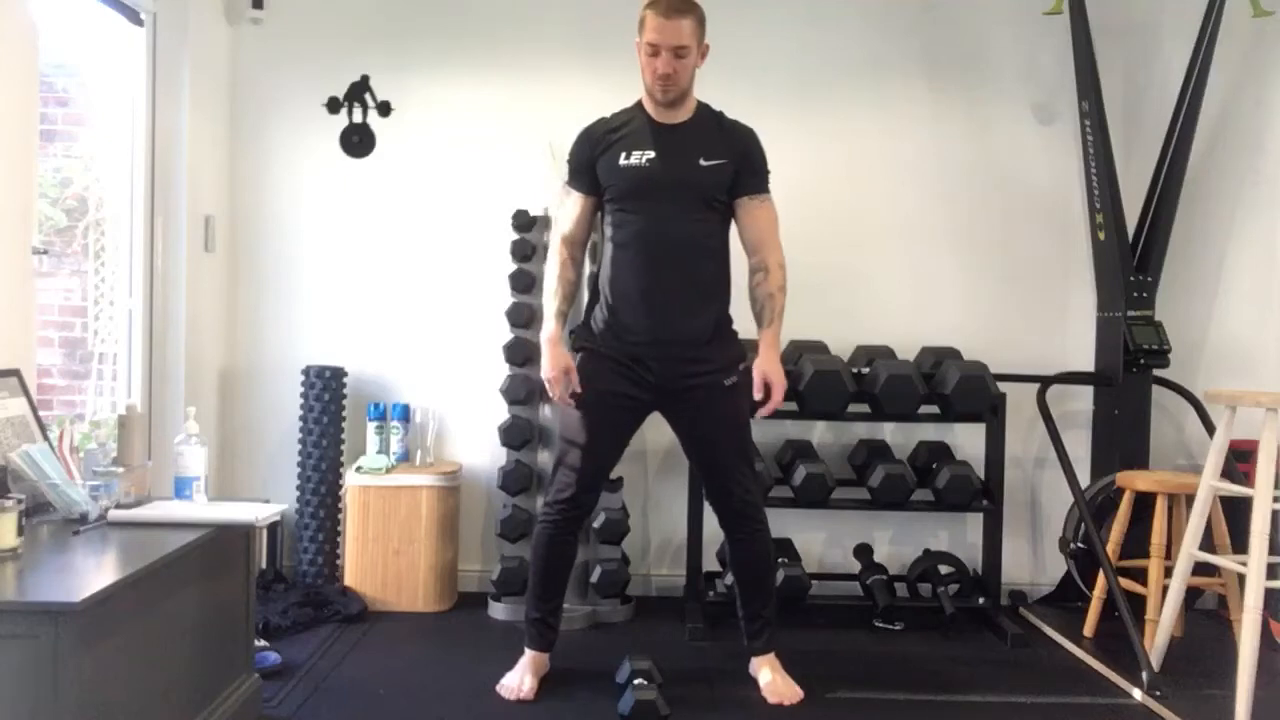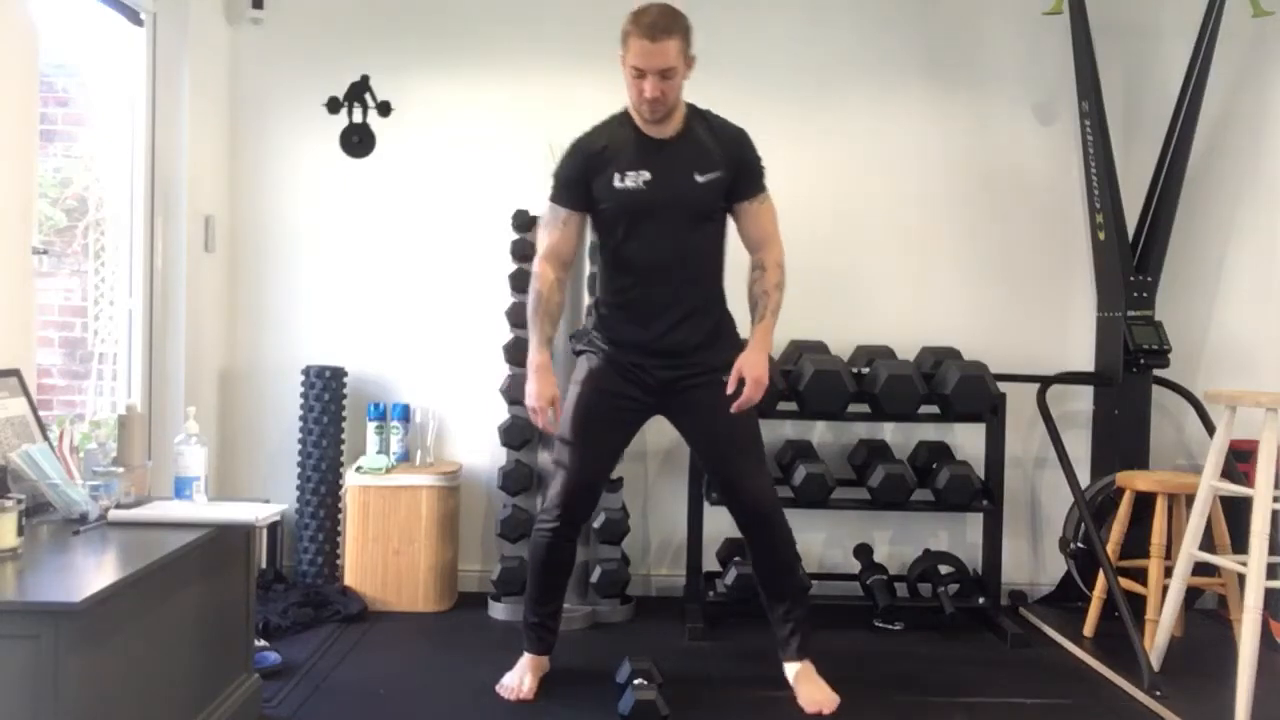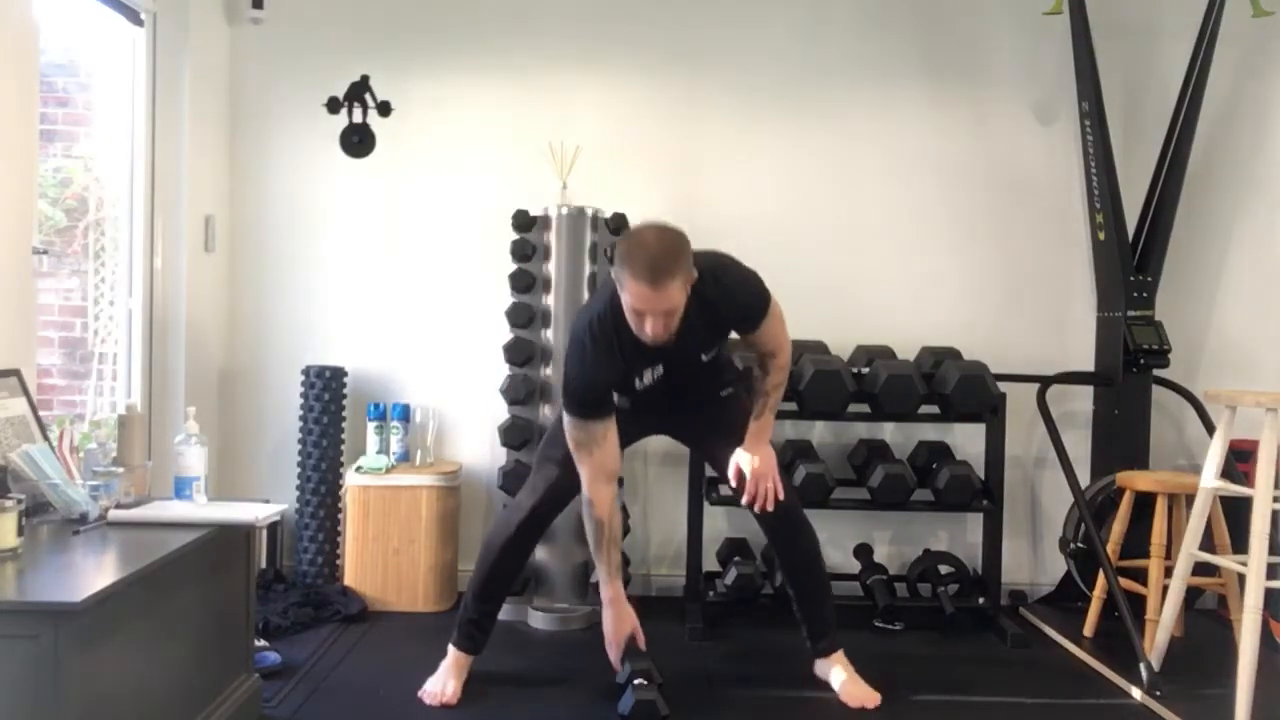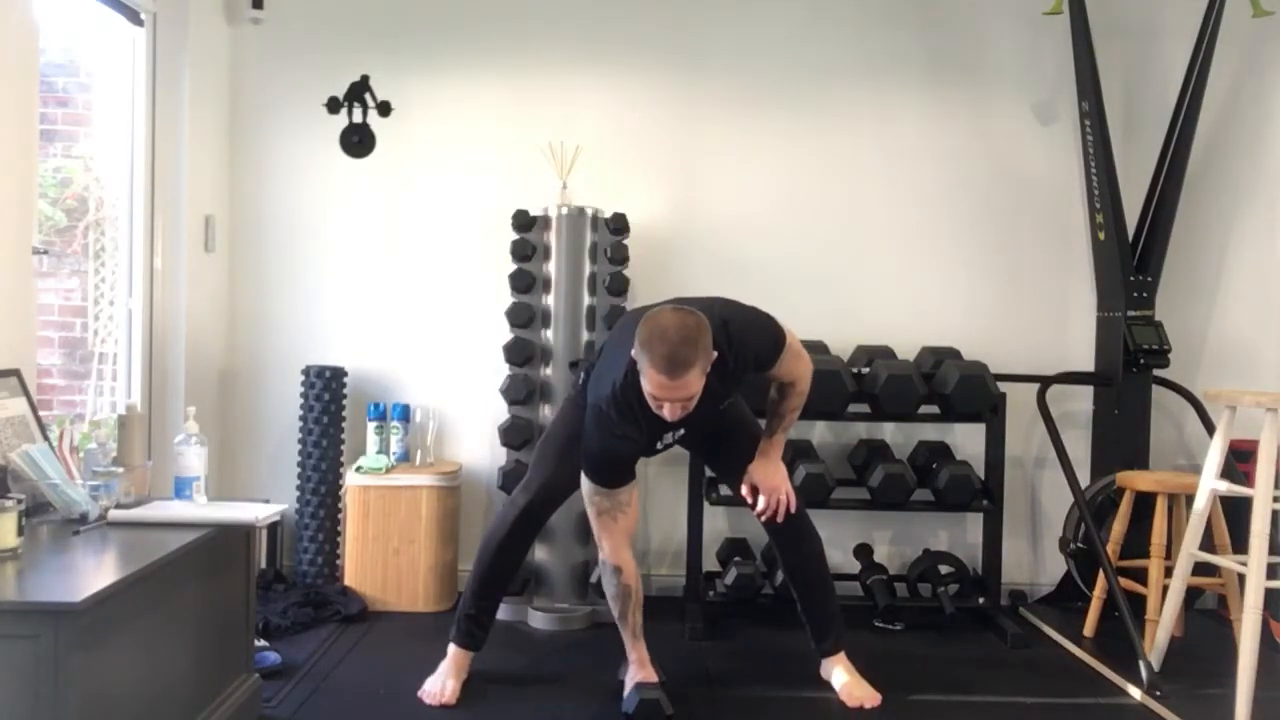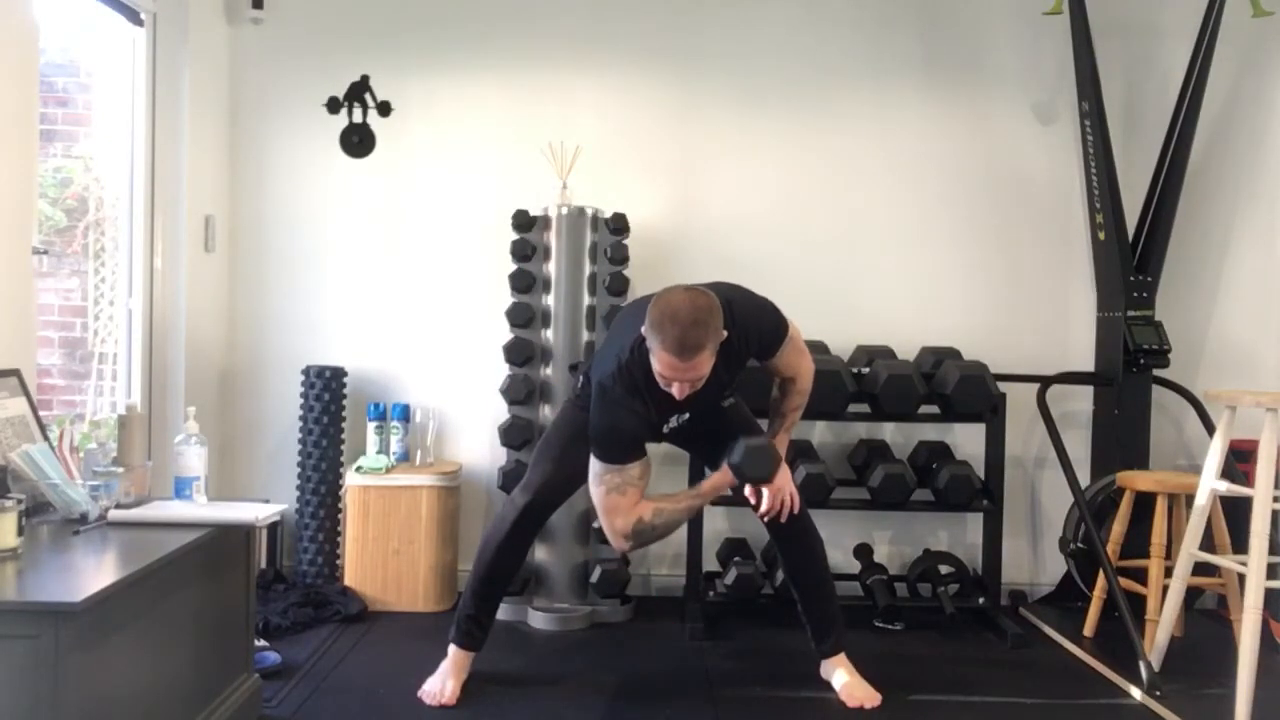
dt=1s
person 1, frame 1
left shoulder: (735, 143)
right shoulder: (601, 140)
left elbow: (764, 255)
right elbow: (566, 244)
left wrist: (769, 347)
right wrist: (554, 337)
left hip: (707, 362)
right hip: (611, 357)
left knee: (741, 509)
right knee: (565, 503)
left ankle: (762, 655)
right ankle: (536, 651)
person 1, frame 2
left shoulder: (727, 147)
right shoulder: (591, 153)
left elbow: (764, 253)
right elbow: (551, 264)
left wrist: (759, 345)
right wrist: (538, 363)
left hip: (706, 362)
right hip: (611, 359)
left knee: (756, 503)
right knee: (565, 506)
left ankle: (797, 657)
right ankle: (536, 651)
person 1, frame 3
left shoulder: (731, 284)
right shoulder: (592, 341)
left elbow: (775, 353)
right elbow: (598, 486)
left wrist: (757, 437)
right wrist: (613, 599)
left hip: (706, 393)
right hip: (617, 403)
left knee: (777, 504)
right knee: (531, 507)
left ankle: (829, 655)
right ankle: (459, 654)
person 1, frame 4
left shoulder: (744, 332)
right shoulder: (611, 408)
left elbow: (797, 373)
right elbow: (614, 549)
left wrist: (769, 455)
right wrist: (638, 661)
right hip: (603, 395)
left knee: (781, 505)
right knee: (531, 502)
left ankle: (833, 657)
right ankle: (459, 653)
person 1, frame 5
left shoulder: (749, 316)
right shoulder: (617, 383)
left elbow: (798, 371)
right elbow: (623, 530)
left wrist: (773, 456)
right wrist: (718, 483)
left hip: (711, 407)
right hip: (604, 400)
left knee: (783, 504)
right knee: (530, 501)
left ankle: (833, 657)
right ankle: (460, 653)
